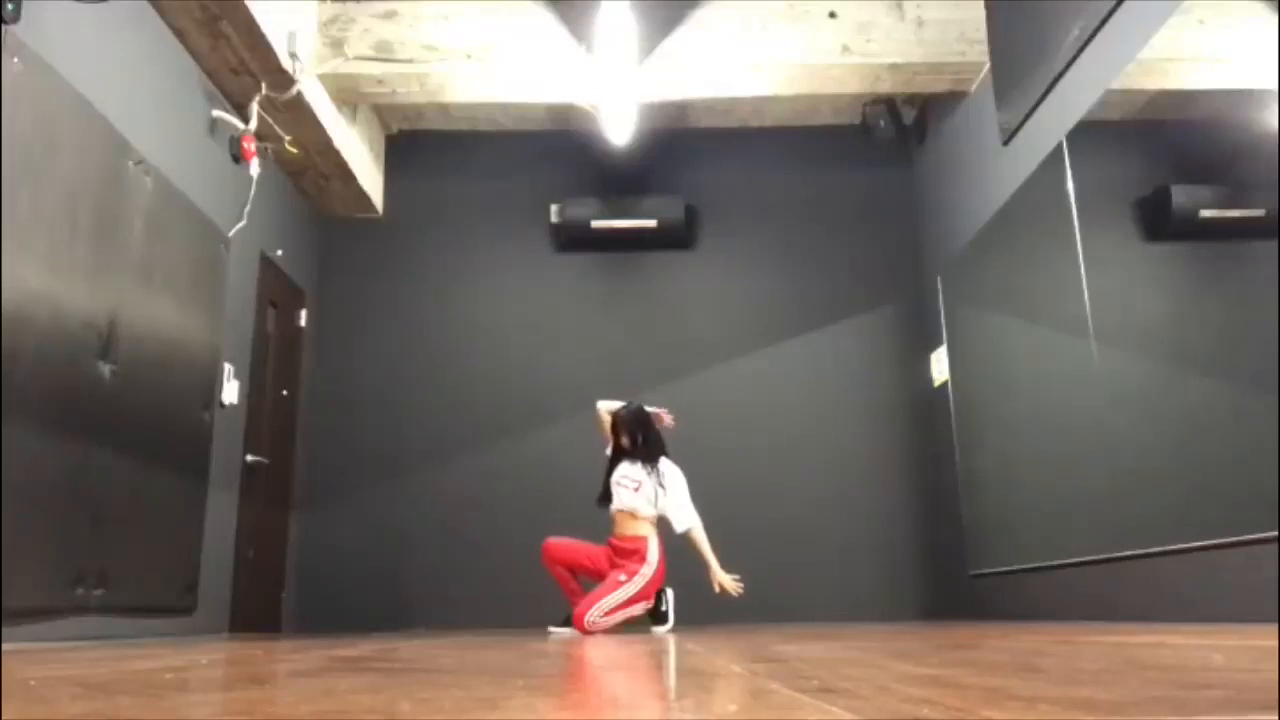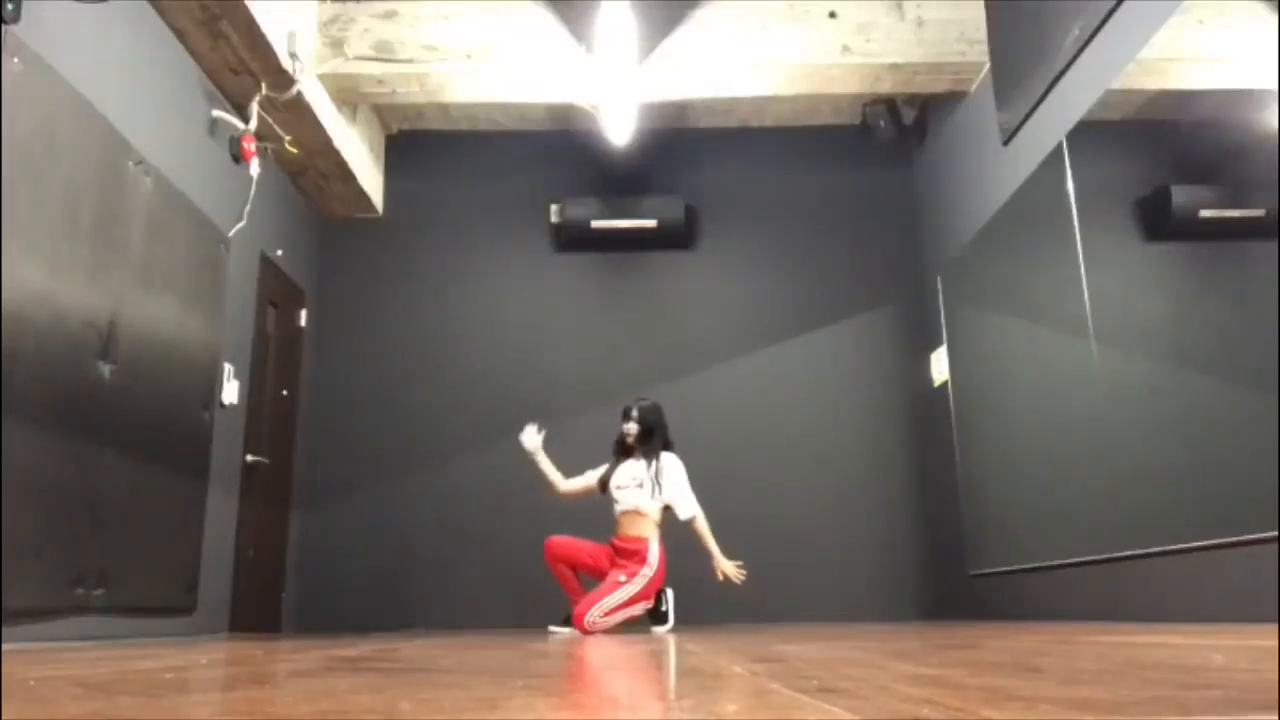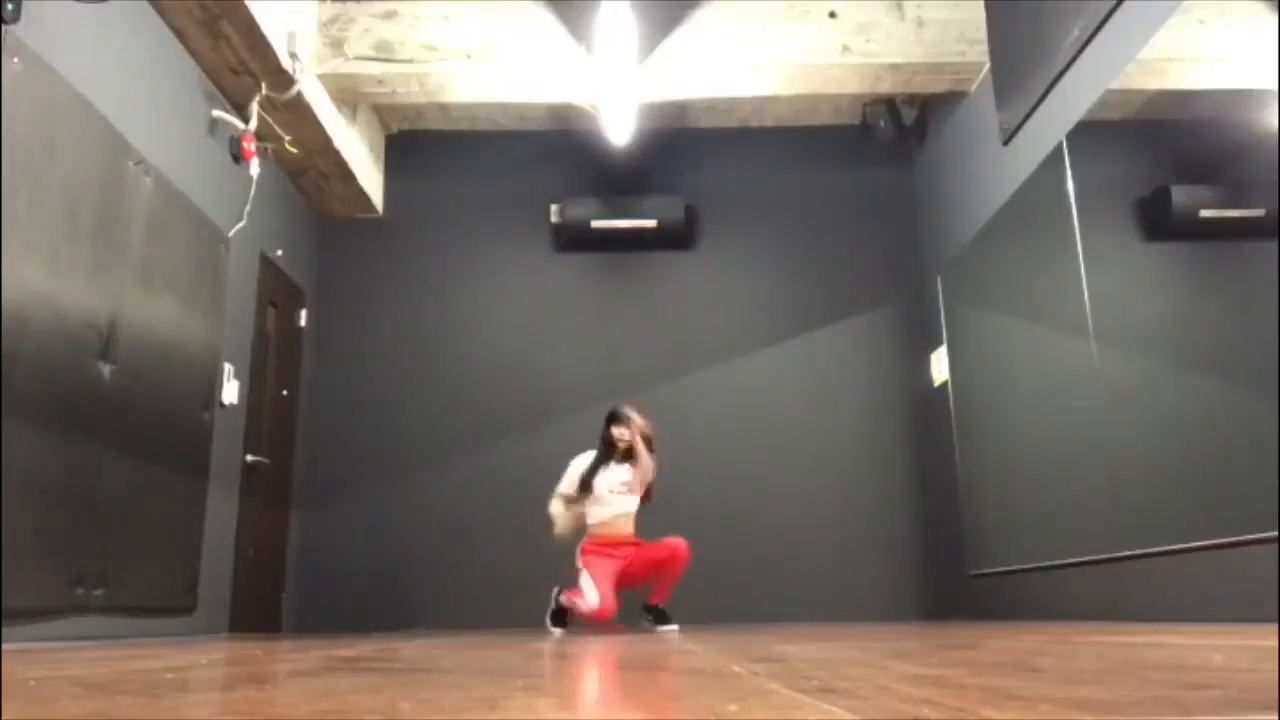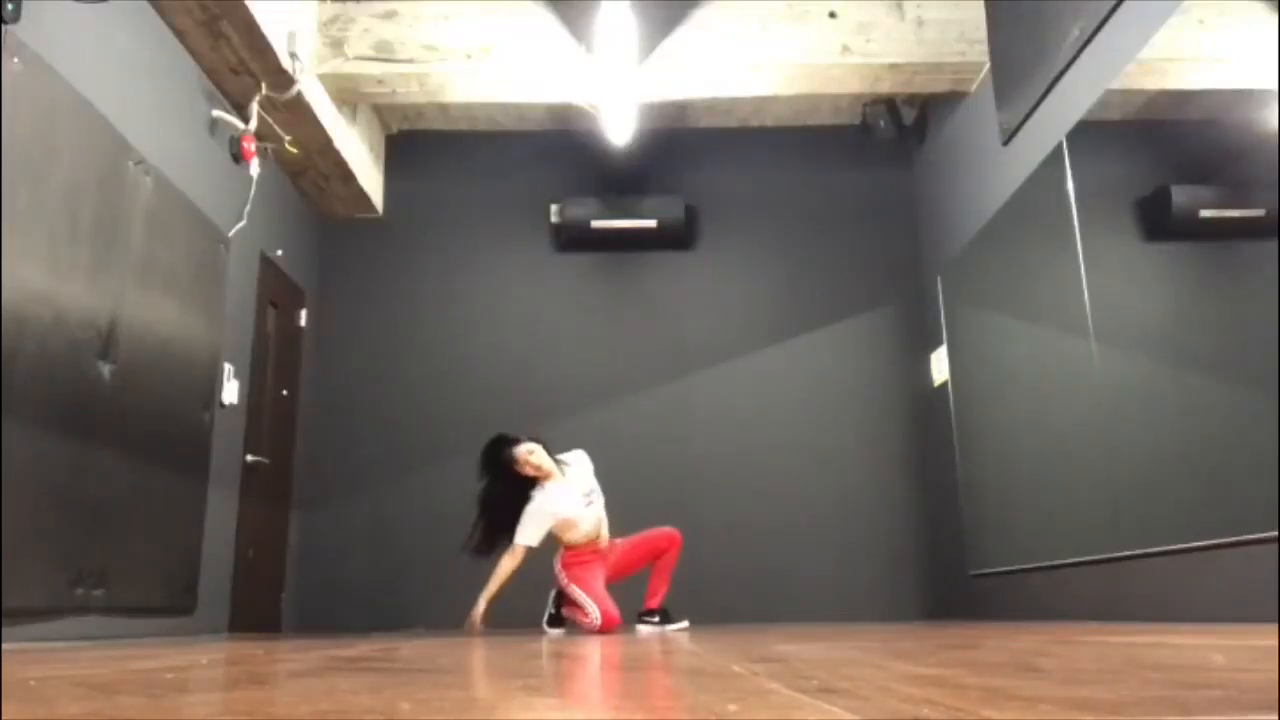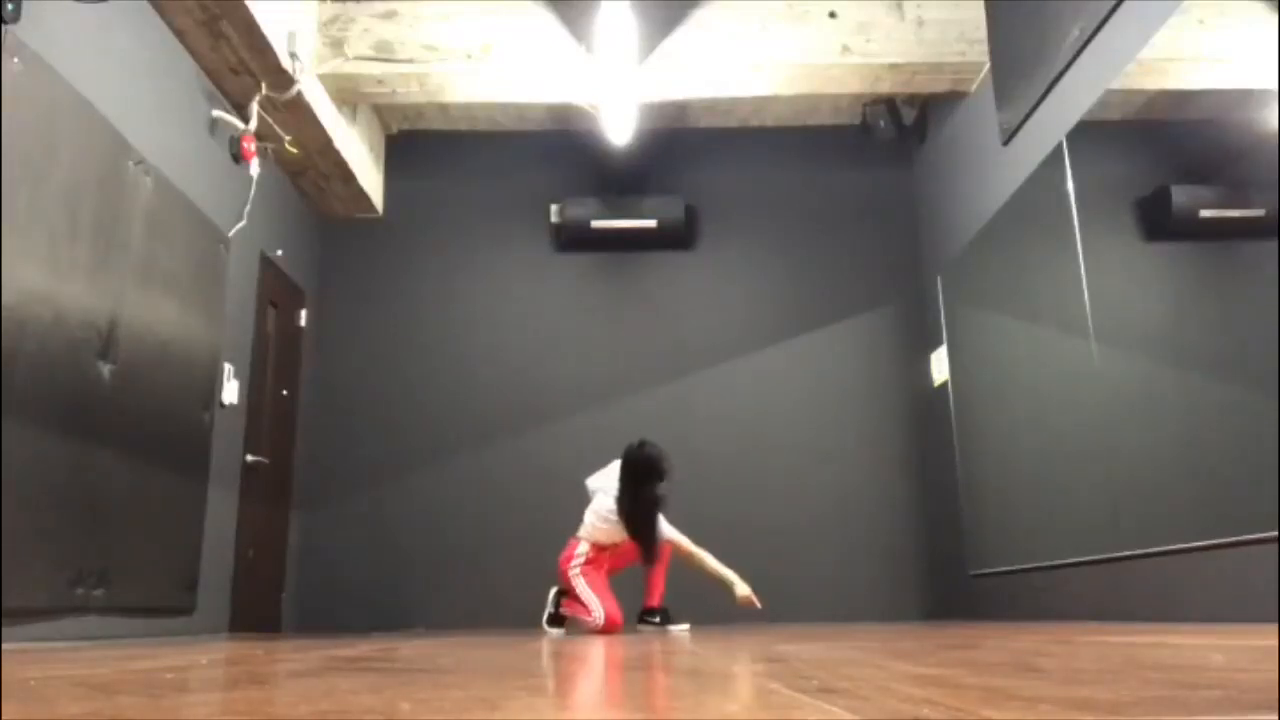
dt=1s
person 1, frame 1
left shoulder: (665, 471)
right shoulder: (621, 459)
left elbow: (690, 520)
right elbow: (602, 408)
left wrist: (714, 568)
right wrist: (642, 412)
left hip: (645, 560)
right hip: (614, 553)
left knee: (587, 621)
right knee: (552, 548)
left ankle: (652, 602)
right ankle: (580, 608)
person 1, frame 2
left shoulder: (666, 462)
right shoulder: (617, 466)
left elbow: (691, 510)
right elbow: (564, 486)
left wrist: (716, 556)
right wrist: (536, 452)
left hip: (645, 560)
right hip: (616, 553)
left knee: (585, 622)
right knee: (554, 547)
left ankle: (653, 602)
right ankle: (581, 607)
person 1, frame 3
left shoulder: (638, 467)
right shoulder: (587, 463)
left elbow: (646, 477)
right elbow: (558, 501)
left wrist: (638, 440)
right wrist: (562, 517)
left hip: (633, 551)
right hip: (597, 553)
left knee: (677, 548)
right knee: (600, 611)
left ankle: (655, 608)
right ankle: (566, 599)
person 1, frame 4
left shoulder: (578, 460)
right shoulder: (540, 504)
right elbow: (514, 554)
left wrist: (604, 525)
right wrist: (482, 601)
left hip: (606, 550)
right hip: (578, 564)
left knee: (670, 538)
right knee: (608, 621)
left ankle: (651, 613)
right ankle: (562, 605)
person 1, frame 5
left shoulder: (618, 468)
right shoulder: (642, 507)
left elbow: (591, 484)
right elbow: (690, 550)
right wrist: (734, 581)
right hip: (581, 561)
left knee: (660, 541)
right knee: (611, 622)
left ankle: (652, 612)
right ankle: (562, 604)
